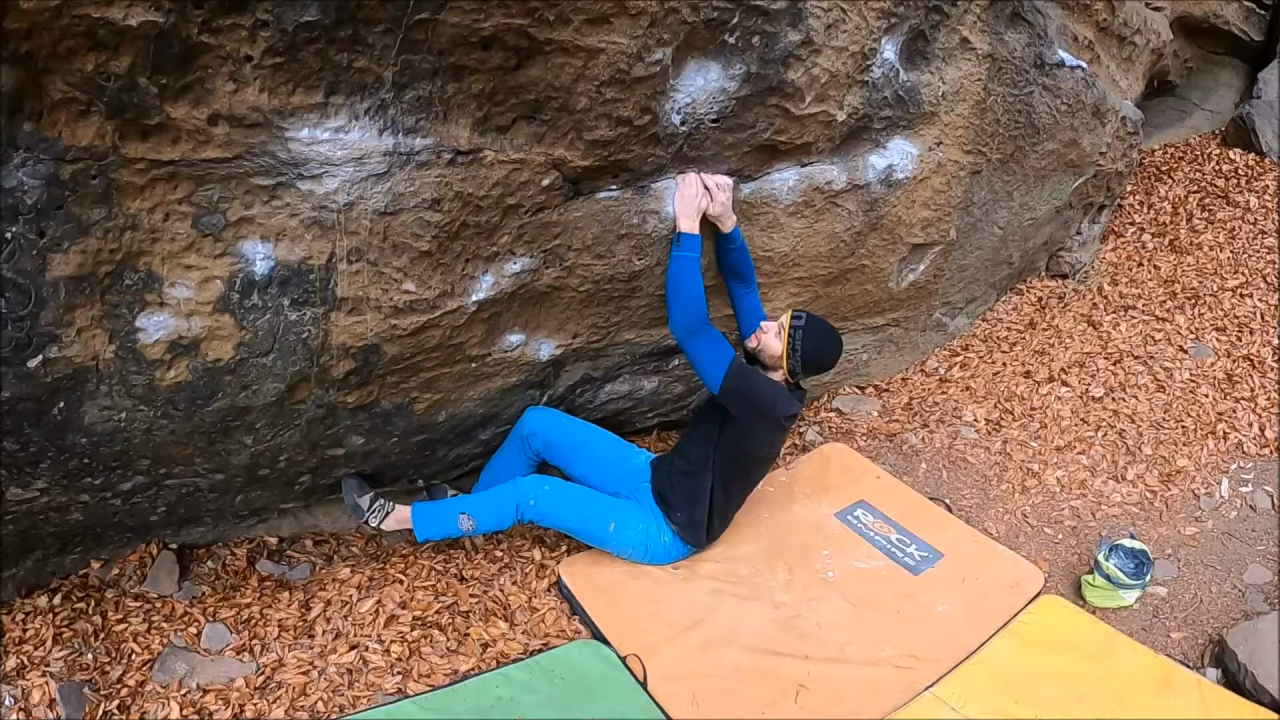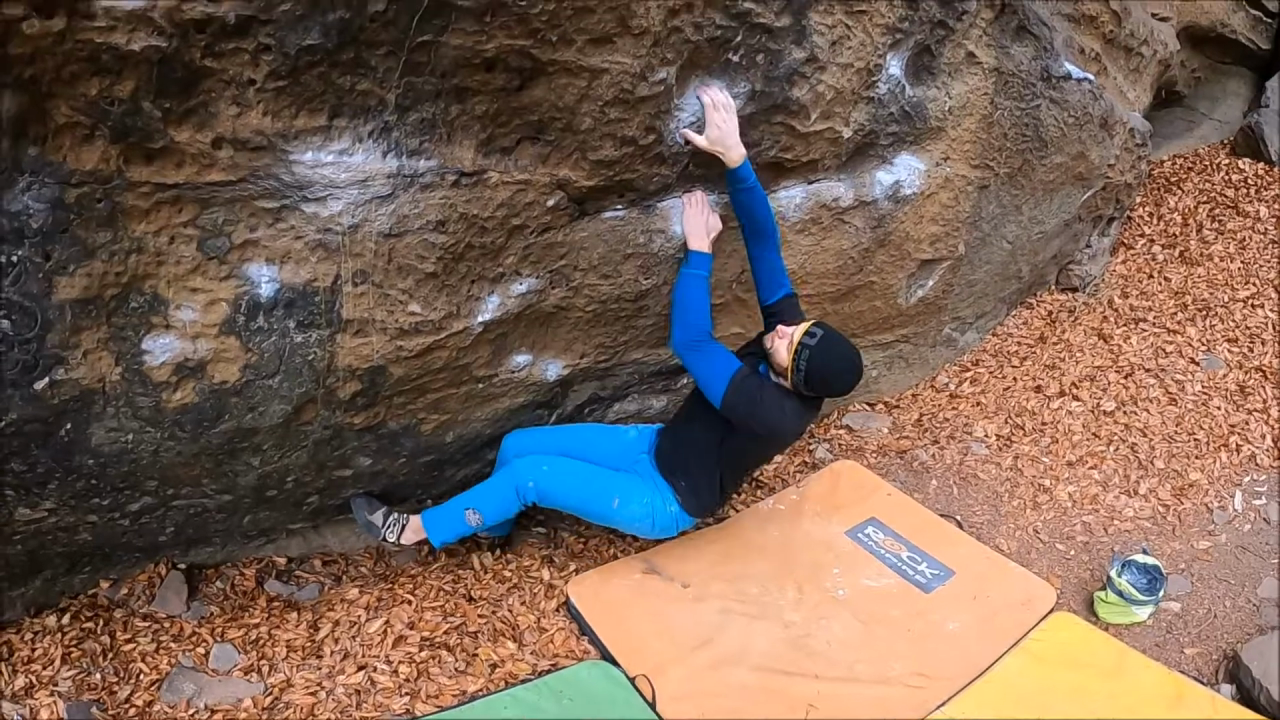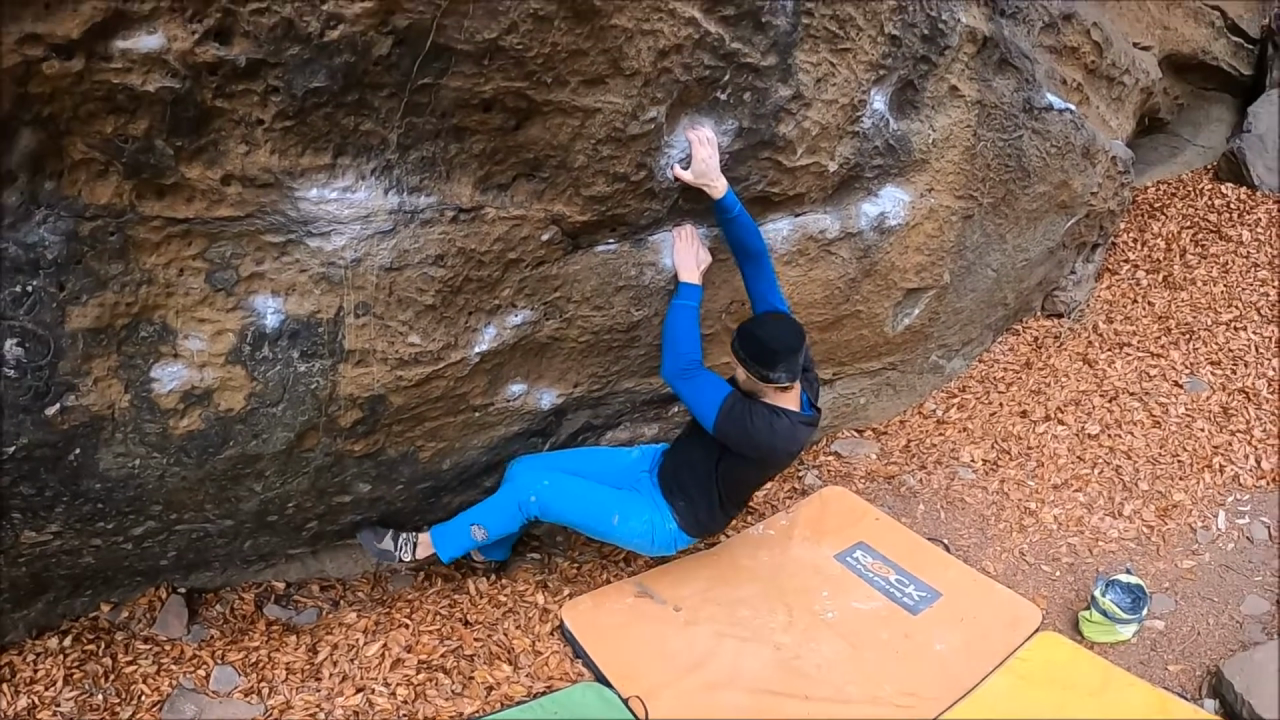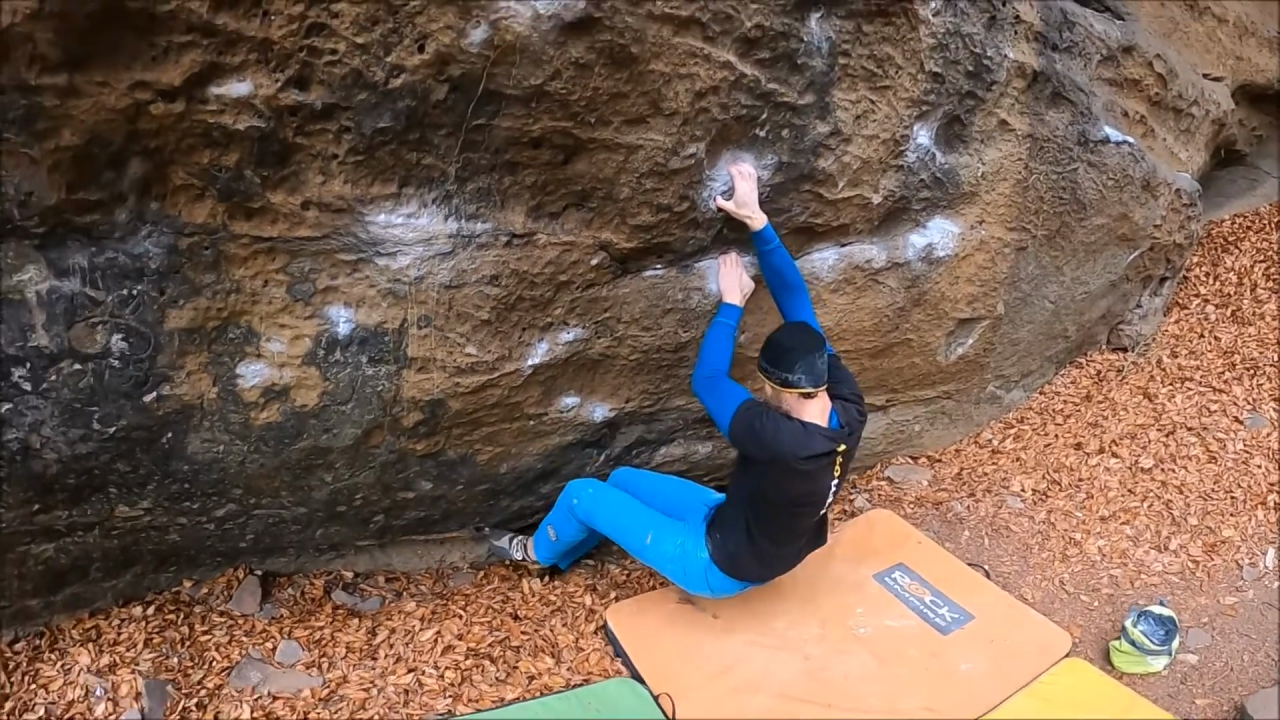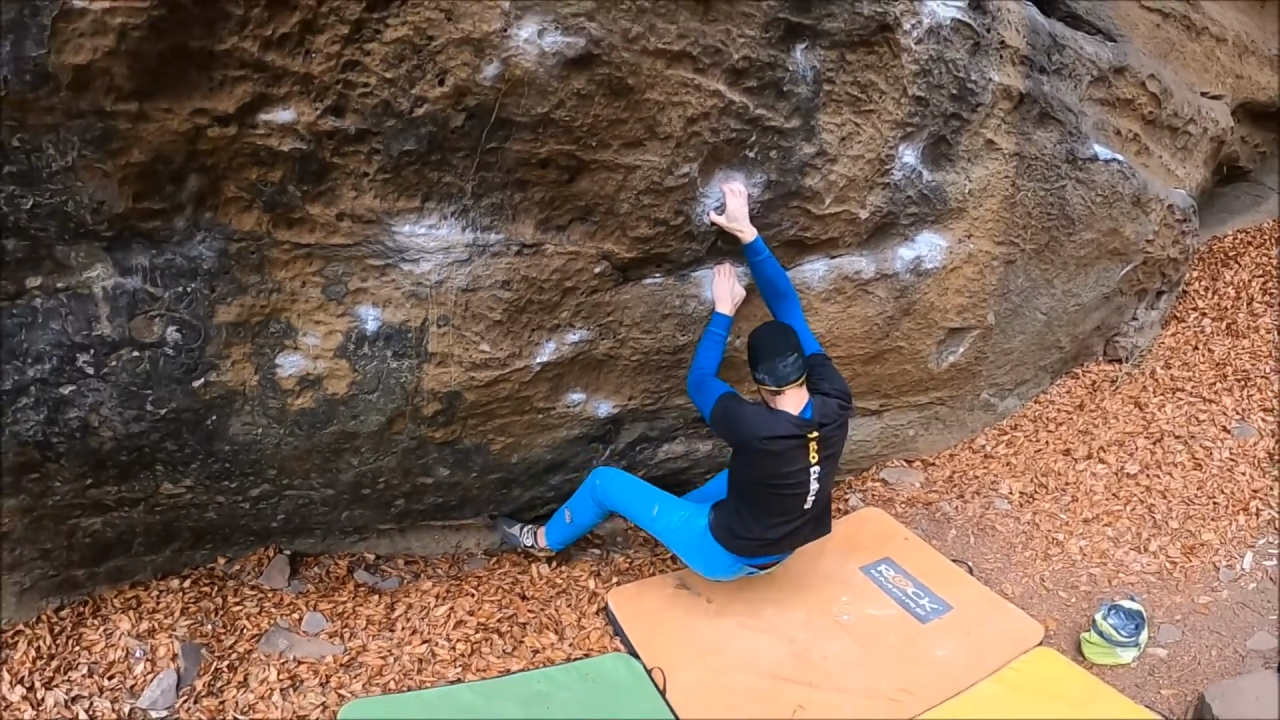
dt=1s
person 1, frame 1
left shoulder: (766, 401)
right shoulder: (763, 371)
left elbow: (690, 329)
right elbow: (743, 286)
left wrist: (689, 228)
right wrist: (726, 221)
left hip: (666, 531)
right hip: (656, 478)
left knee: (529, 496)
right knee: (536, 424)
left ankle: (405, 518)
right ankle: (472, 507)
person 1, frame 2
left shoulder: (774, 412)
right shoulder: (790, 326)
left elbow: (689, 341)
right elbow: (763, 240)
left wrist: (699, 246)
right wrist: (735, 155)
left hip: (666, 501)
right hip: (658, 447)
left knee: (528, 474)
right knee: (515, 445)
left ankle: (417, 530)
right ankle: (490, 525)
person 1, frame 3
left shoulder: (767, 432)
right shoulder: (794, 365)
left elbow: (681, 371)
right elbow: (759, 266)
left wrist: (689, 279)
right wrist: (717, 187)
left hip: (669, 521)
right hip: (664, 467)
left knee: (532, 489)
right knee: (523, 469)
left ankle: (424, 546)
right ankle: (489, 550)
person 1, frame 4
left shoulder: (783, 441)
right shoulder: (848, 406)
left elbow: (708, 380)
right elbow: (797, 305)
left wrist: (732, 302)
right wrist: (757, 221)
left hip: (721, 568)
right hip: (750, 535)
left knee: (582, 494)
right knee: (622, 479)
left ankle: (537, 553)
right ankle: (561, 557)
person 1, frame 5
left shoulder: (756, 429)
right shoulder: (835, 401)
left elbow: (699, 381)
right elbow: (789, 309)
left wrist: (723, 310)
right wrist: (748, 233)
left hip: (726, 555)
right hip: (782, 550)
left knee: (605, 482)
left ankle: (545, 539)
right ankle: (699, 504)
